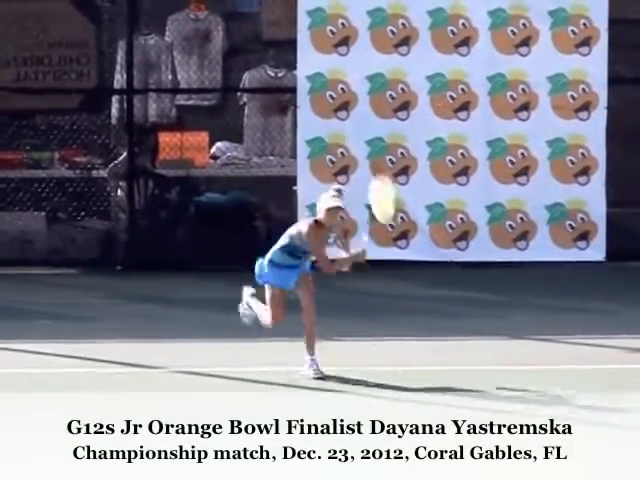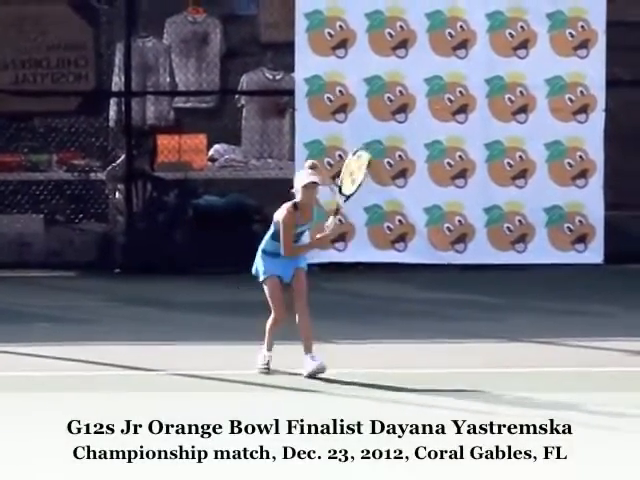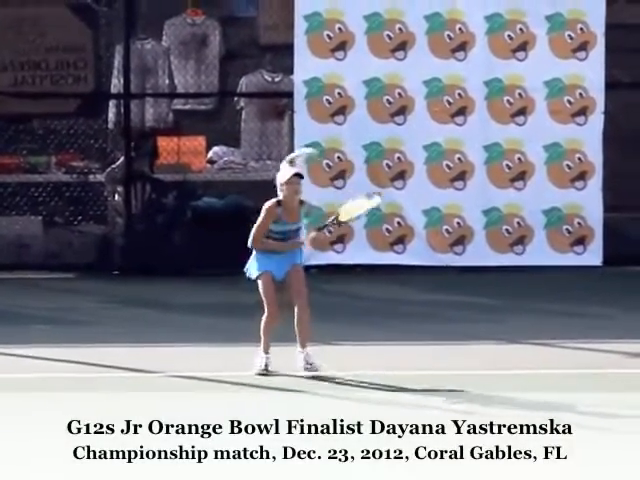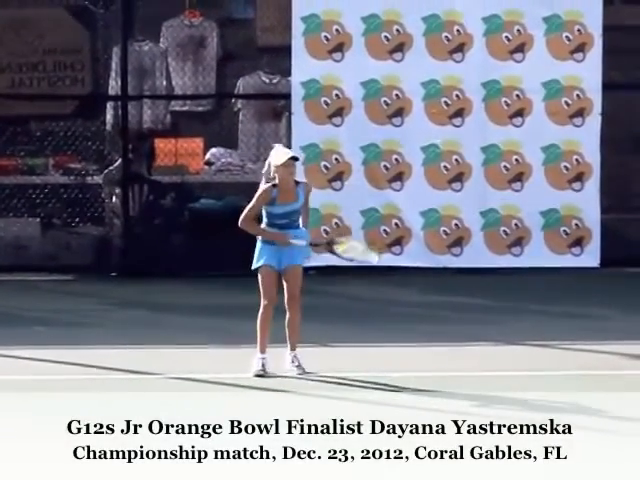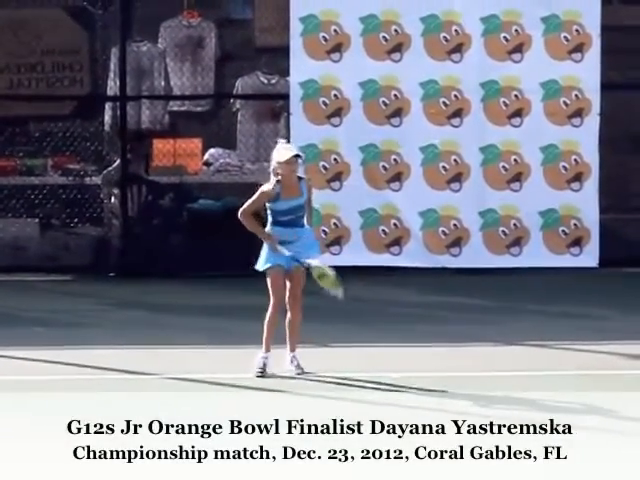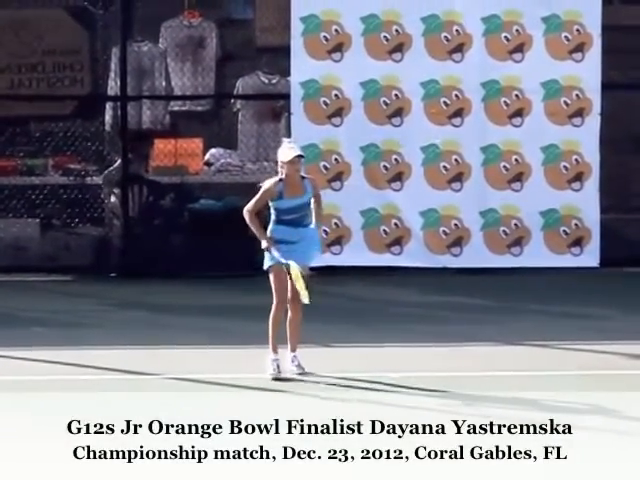
dt=0.2s
person 1, frame 1
left shoulder: (328, 226)
right shoulder: (311, 229)
right elbow: (326, 267)
right wrist: (356, 257)
left hip: (300, 265)
right hip: (277, 266)
left knee: (309, 308)
right knee: (274, 321)
left ankle: (310, 360)
right ankle: (250, 298)
person 1, frame 2
left shoulder: (313, 206)
right shoulder: (288, 212)
right elbow: (287, 250)
right wrist: (319, 240)
left hip: (295, 258)
right hip: (272, 258)
left knee: (302, 306)
right knee: (279, 313)
left ankle: (309, 358)
right ankle: (266, 353)
person 1, frame 3
left shoulder: (303, 206)
right shoulder: (272, 208)
right elbow: (254, 242)
left wrist: (298, 243)
right wrist: (288, 246)
left hip: (290, 256)
right hip: (265, 258)
left knee: (302, 301)
right knee: (271, 309)
left ankle: (304, 353)
right ankle: (264, 356)
person 1, frame 4
left shoulder: (303, 188)
right shoulder: (267, 192)
right elbow: (244, 221)
left wrist: (303, 231)
right wrist: (273, 235)
left hip: (293, 248)
right hip: (270, 247)
left knee: (293, 302)
right knee: (268, 302)
left ankle: (292, 355)
right ankle: (261, 357)
person 1, frame 5
left shoulder: (305, 184)
right shoulder: (270, 189)
right elbow: (243, 213)
left wrist: (308, 228)
right wrist: (265, 236)
left hip: (299, 246)
right hip: (276, 248)
left knee: (295, 302)
right knee: (277, 303)
left ankle: (292, 355)
right ankle: (264, 354)
person 1, frame 6
left shoulder: (309, 183)
right shoulder: (273, 187)
left elbow: (316, 200)
right elbow: (249, 211)
left wrist: (315, 226)
right wrist: (263, 238)
left hip: (302, 245)
right hip: (278, 247)
left knee: (296, 302)
right knee: (280, 302)
left ankle: (293, 355)
right ankle: (273, 357)
